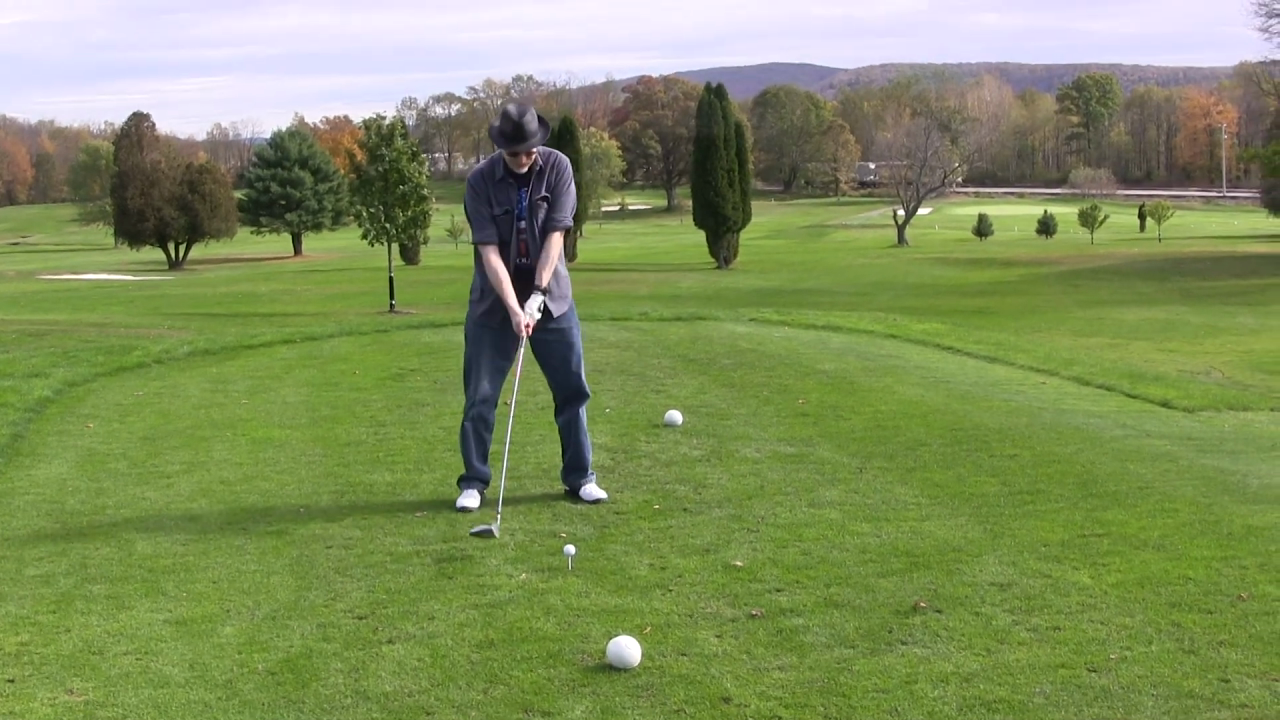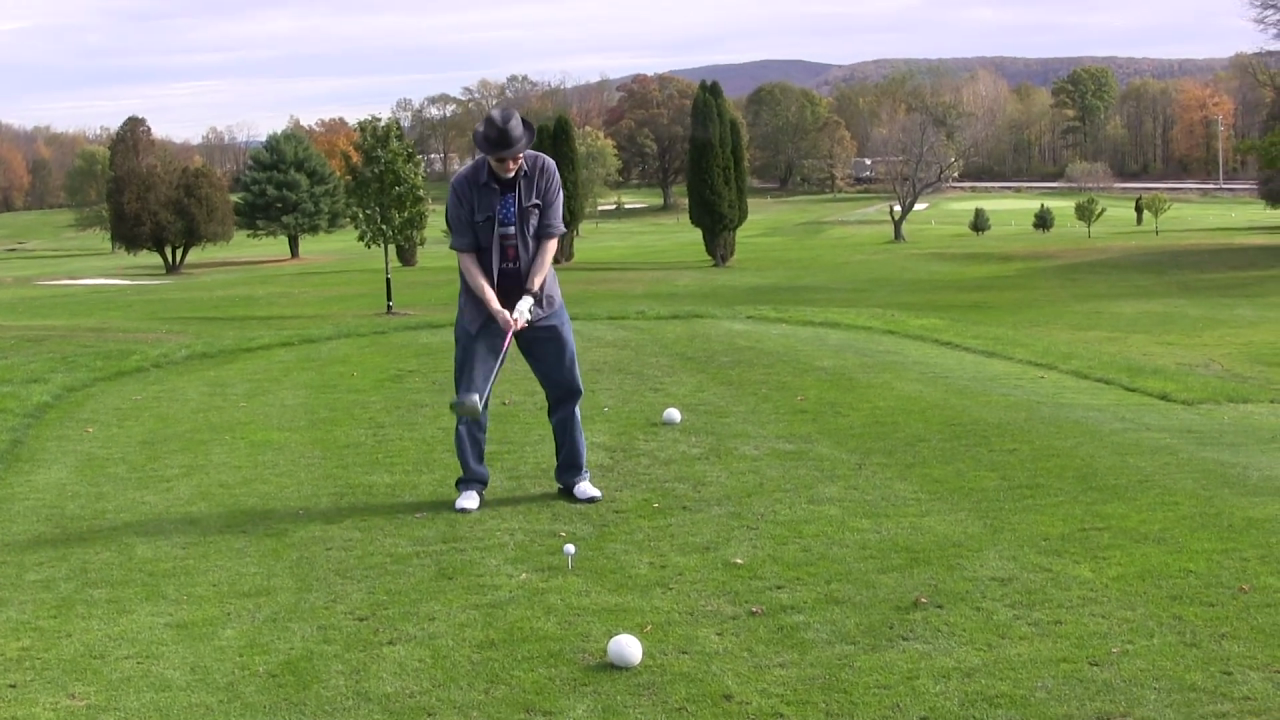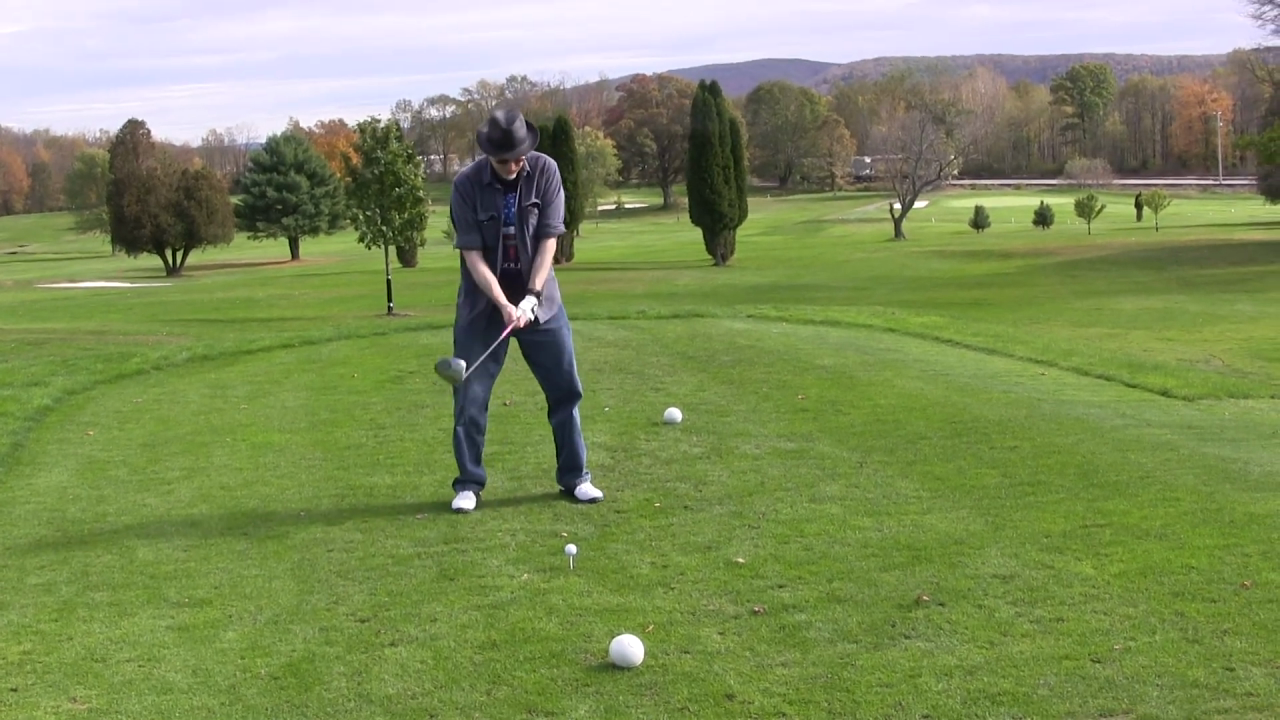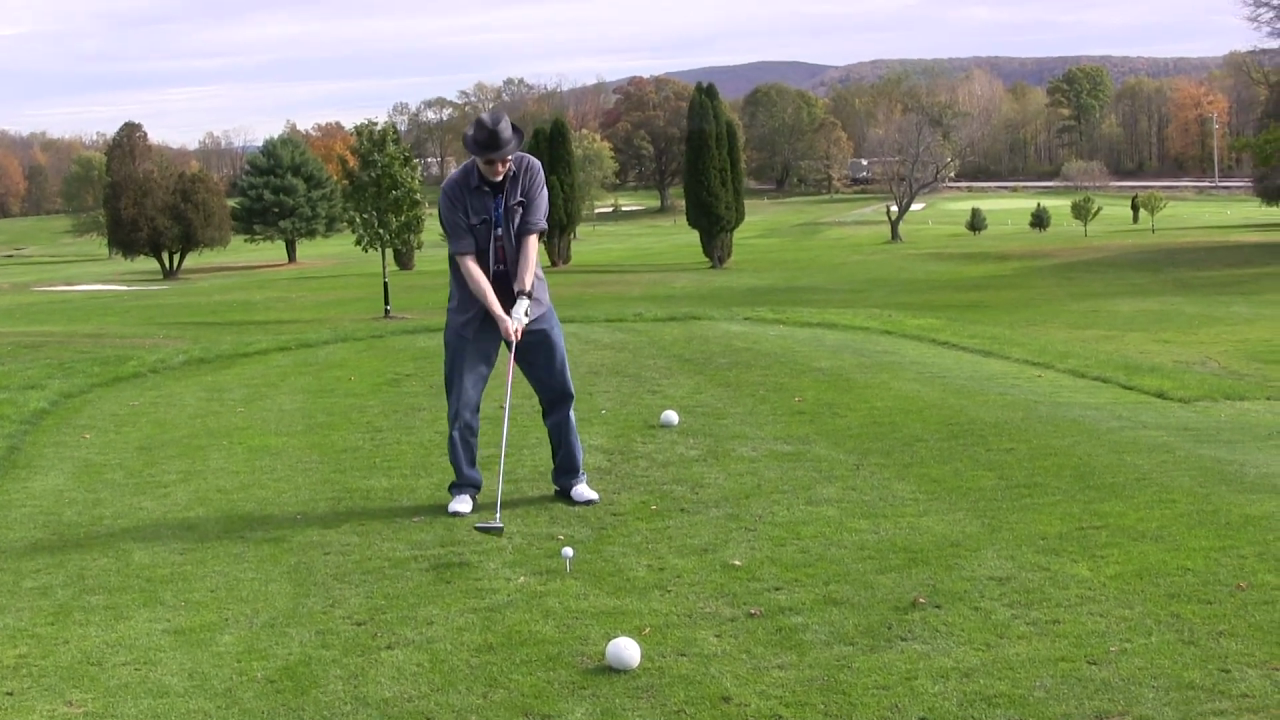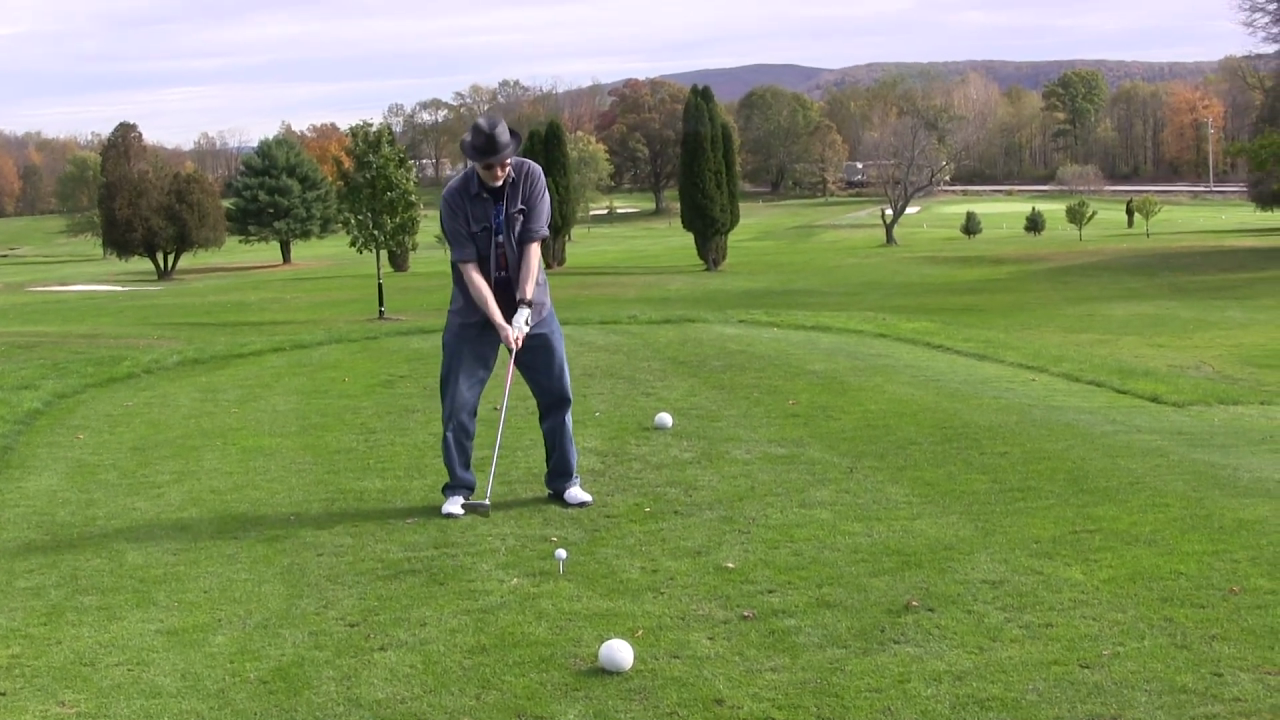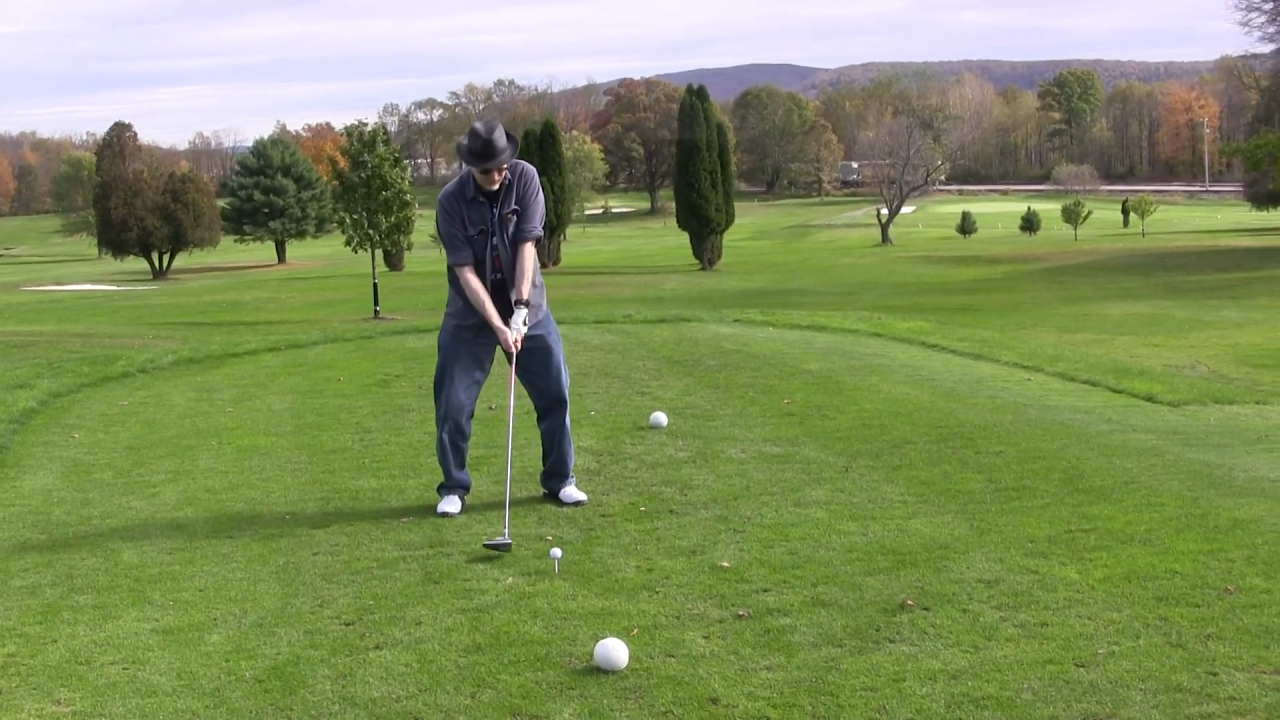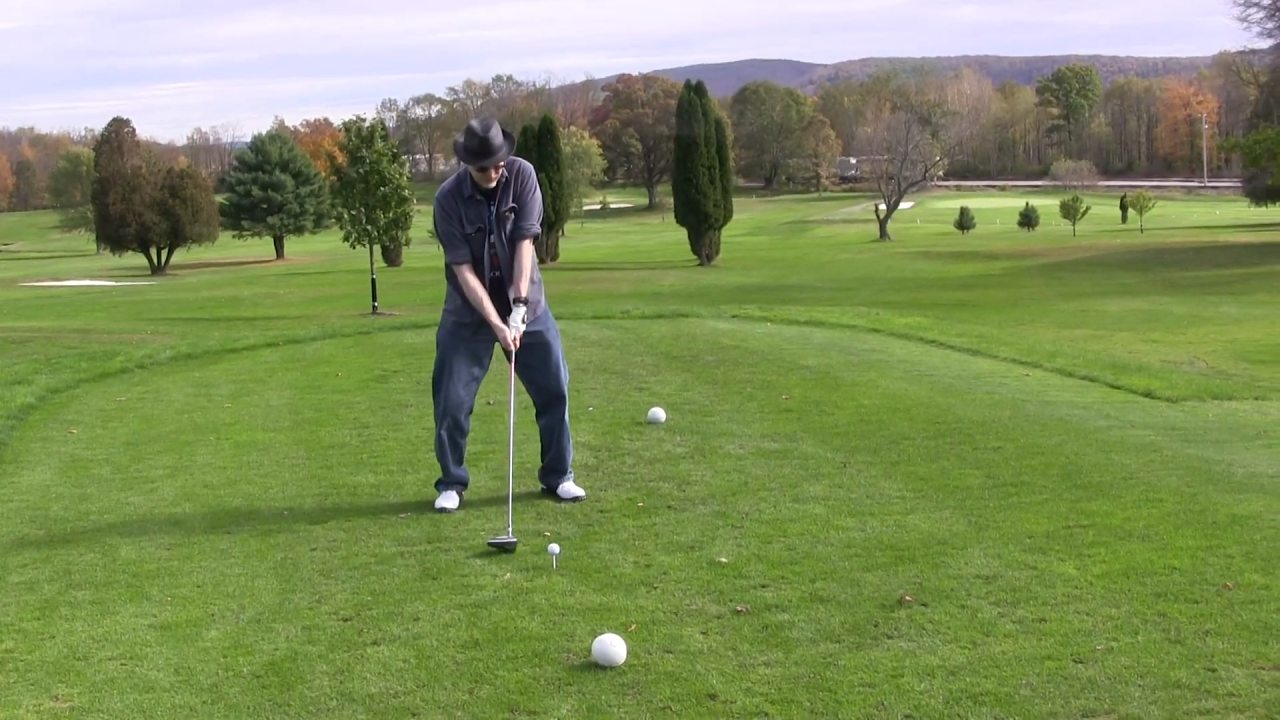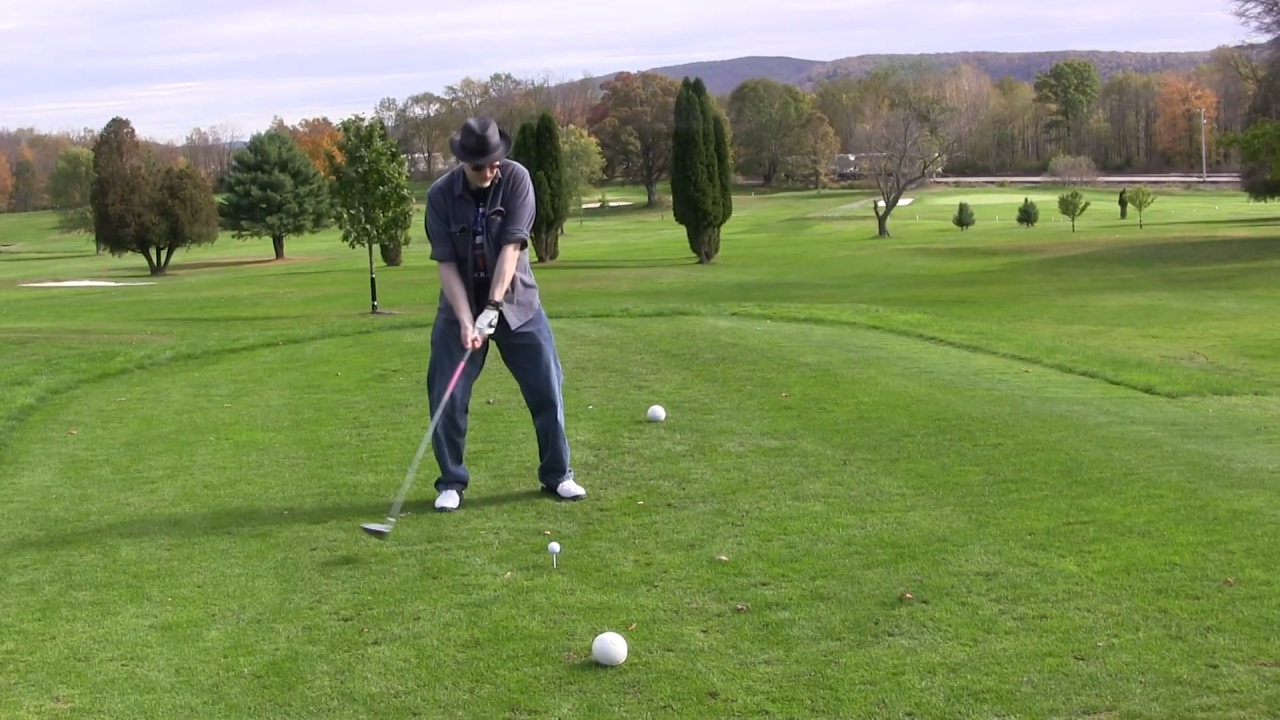
dt=0.3s
person 1, frame 1
left shoulder: (558, 167)
right shoulder: (480, 179)
left elbow: (556, 236)
right elbow: (489, 251)
left wrist: (537, 296)
right wrist: (513, 308)
left hip: (550, 296)
right hip: (494, 300)
left knee: (571, 388)
right knee: (480, 393)
left ankle: (579, 476)
right ankle: (474, 481)
person 1, frame 2
left shoulder: (545, 170)
right shoulder: (464, 184)
left elbow: (550, 239)
right elbow: (465, 255)
left wrist: (528, 298)
right wrist: (494, 308)
left hip: (539, 298)
right hip: (483, 303)
left knee: (566, 386)
right knee: (471, 394)
left ankle: (573, 475)
right ankle: (472, 482)
person 1, frame 3
left shoulder: (546, 170)
right shoulder: (466, 183)
left elbow: (549, 239)
right elbow: (472, 254)
left wrist: (531, 297)
right wrist: (502, 304)
left hip: (539, 300)
right hip: (483, 303)
left knee: (565, 388)
right knee: (470, 395)
left ankle: (574, 475)
right ankle: (468, 483)
person 1, frame 4
left shoulder: (530, 170)
right shoulder: (454, 189)
left elbow: (530, 239)
right elbow: (466, 260)
left wrist: (522, 300)
right wrist: (498, 314)
left hip: (529, 300)
right hip: (474, 308)
left knee: (558, 389)
right knee: (462, 399)
left ankle: (570, 477)
right ankle: (465, 486)
person 1, frame 5
left shoulder: (531, 176)
right shoulder: (455, 196)
left elbow: (533, 246)
right elbow: (468, 267)
left wrist: (523, 308)
right wrist: (499, 323)
left hip: (531, 305)
right hip: (474, 311)
left knee: (556, 393)
right knee: (458, 401)
left ankle: (563, 480)
right ankle: (458, 487)
person 1, frame 6
left shoulder: (526, 177)
right shoulder: (451, 200)
left elbow: (527, 245)
right elbow: (465, 270)
left wrist: (520, 308)
right wrist: (497, 325)
left hip: (527, 307)
right hip: (470, 314)
left knee: (555, 394)
right knee: (453, 403)
left ankle: (559, 479)
right ankle: (454, 487)
person 1, frame 7
left shoulder: (522, 174)
right shoulder: (448, 198)
left elbow: (525, 242)
right elbow: (462, 269)
left wrist: (519, 305)
right wrist: (495, 323)
left hip: (526, 303)
right hip: (469, 311)
left knee: (553, 390)
right knee: (452, 400)
left ankle: (557, 475)
right ankle: (452, 482)
person 1, frame 8
left shoulder: (517, 179)
right shoulder: (441, 195)
left elbow: (510, 250)
right elbow: (447, 264)
left wrist: (493, 306)
right wrist: (465, 320)
left hip: (517, 304)
right hip: (463, 306)
left knee: (547, 392)
right knee: (447, 397)
left ankle: (557, 474)
right ankle: (452, 481)
